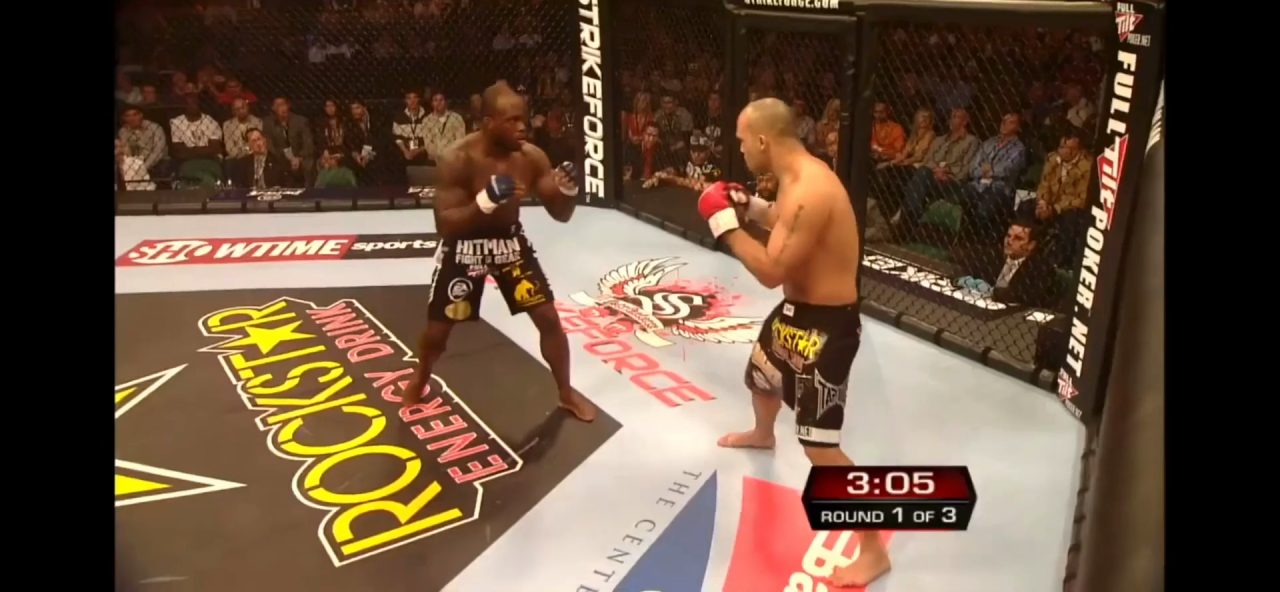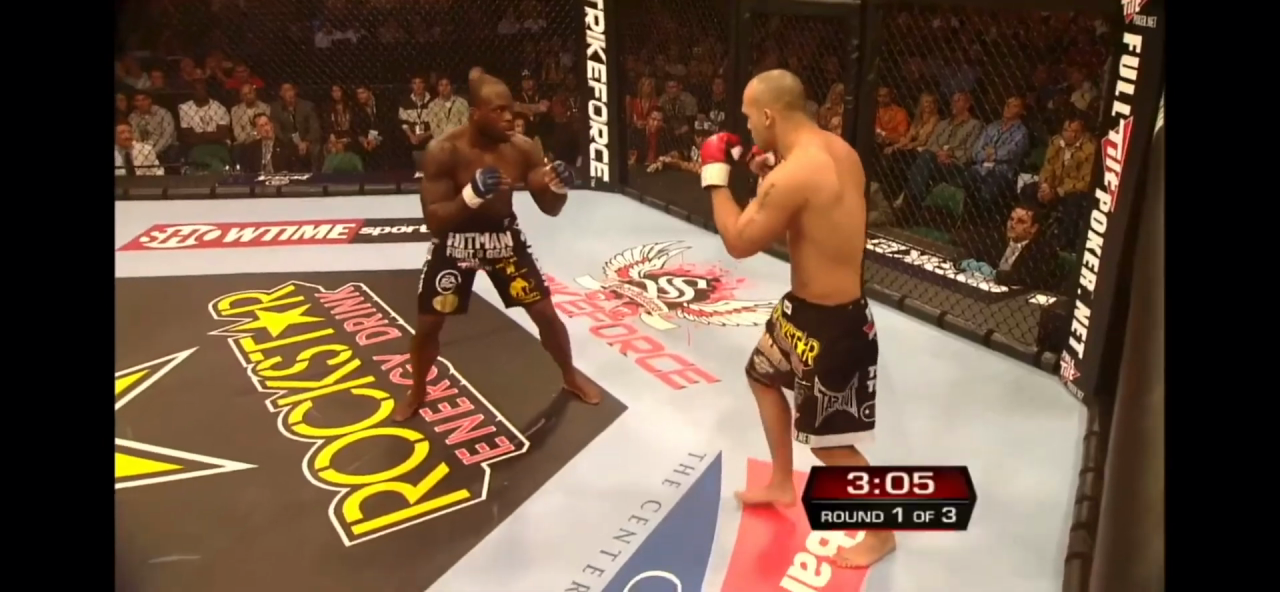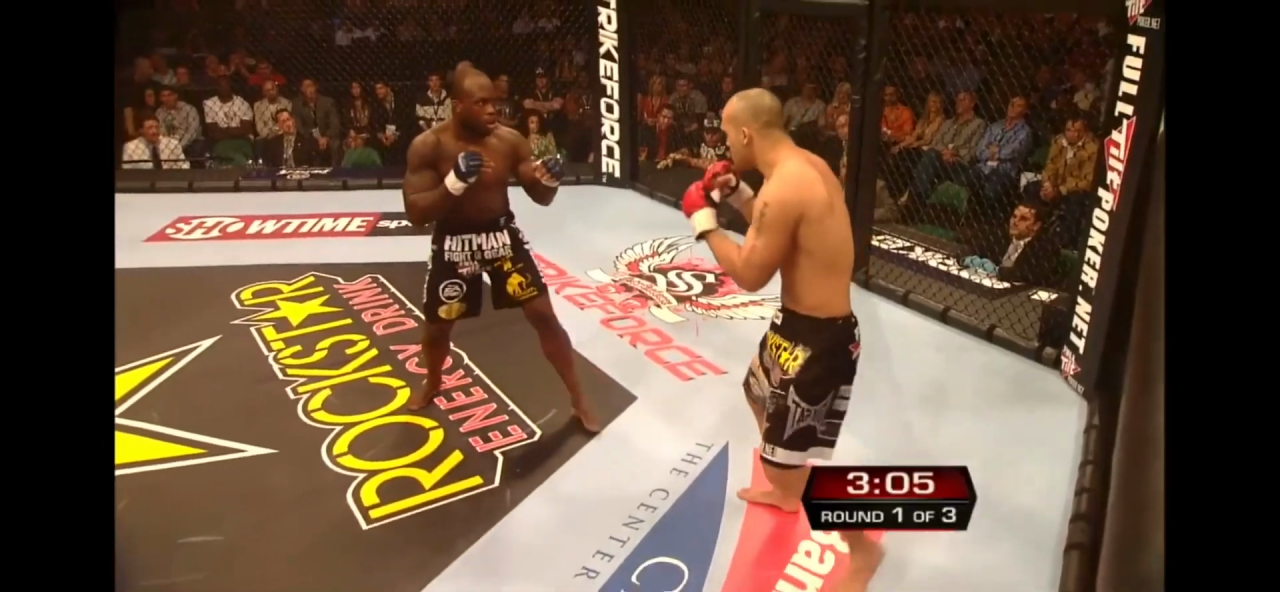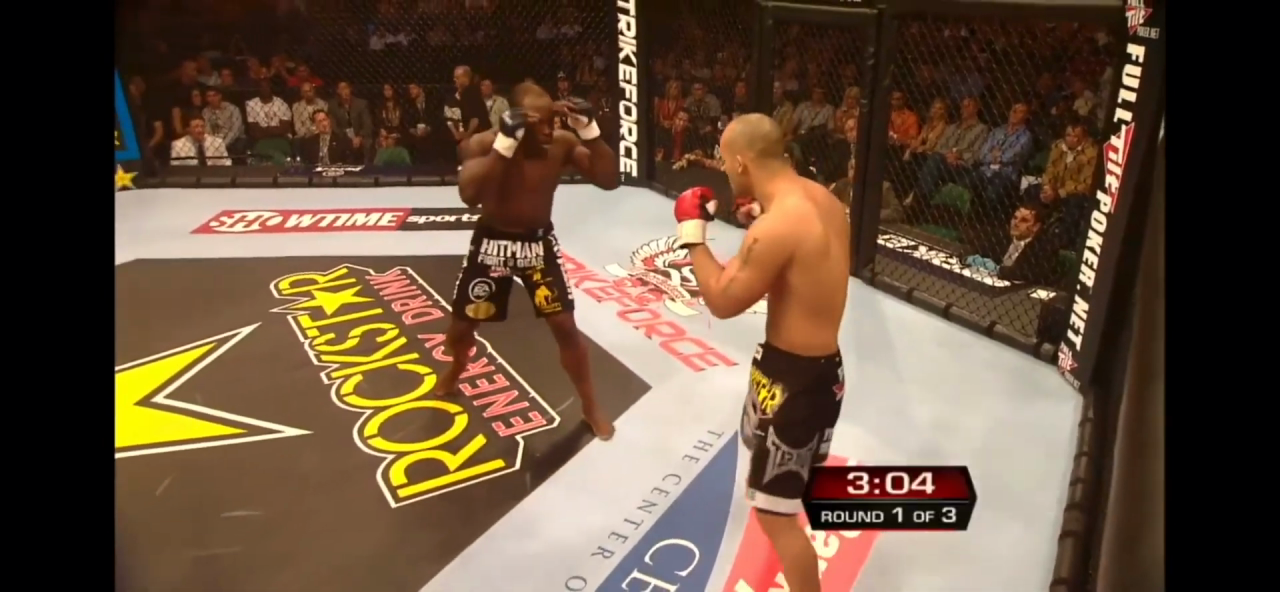
dt=0.3s
person 1, frame 1
left shoulder: (809, 192)
right shoulder: (798, 176)
left elbow: (772, 269)
left wrist: (723, 219)
right wrist: (750, 206)
left hip: (827, 325)
right hip: (797, 309)
left knee: (819, 446)
right knee: (762, 375)
left ankle: (873, 549)
right ankle: (763, 435)
person 1, frame 2
left shoulder: (795, 174)
right shoulder: (836, 148)
left elbow: (739, 243)
left wrist: (714, 175)
left hip: (828, 322)
right hip: (806, 307)
left knee: (829, 442)
right knee: (764, 379)
left ankle: (880, 532)
right ankle: (782, 485)
person 1, frame 3
left shoulder: (783, 188)
right shoulder: (806, 165)
left elbow: (749, 274)
left wrist: (703, 219)
right wrist: (736, 194)
left hip: (818, 336)
right hip: (801, 322)
left knee: (782, 458)
right knee: (760, 395)
left ankle: (862, 547)
right ankle: (782, 492)
person 1, frame 4
left shoulder: (775, 228)
right shoulder: (823, 199)
left elbow: (724, 303)
left wrist: (692, 233)
left hip: (797, 374)
right hip: (818, 360)
left knee: (773, 510)
right knee: (760, 427)
right ankle: (796, 480)
person 2, frame 1
left shoulder: (531, 156)
right shoulder: (457, 158)
left elbow: (561, 213)
right elbow: (446, 225)
left wrist: (568, 188)
right wrist: (488, 198)
left hip: (510, 240)
right hip: (464, 245)
left knee: (548, 318)
right knee: (437, 329)
left ankle: (566, 393)
right ankle: (421, 380)
person 2, frame 2
left shoulder: (522, 148)
right shoulder: (443, 151)
left elbow: (550, 208)
right elbow: (434, 221)
left wrist: (558, 186)
right wrist: (474, 193)
left hip: (503, 234)
right hip: (456, 239)
left knee: (546, 314)
right knee: (429, 323)
left ankle: (570, 375)
right ankle: (417, 393)
person 2, frame 3
left shoulder: (510, 140)
right shoulder: (427, 146)
left elbow: (541, 198)
right elbow: (416, 213)
left wrist: (549, 180)
right wrist: (456, 180)
left hip: (502, 234)
right hip: (453, 241)
left knee: (543, 315)
right knee: (437, 327)
left ankle: (578, 399)
right ankle: (433, 383)
person 2, frame 4
left shoulder: (562, 146)
right shoulder: (484, 143)
left elbow: (609, 180)
right elbow: (469, 194)
left wrist: (589, 128)
right wrist: (506, 139)
left hip: (539, 243)
right hip: (491, 243)
left knee: (565, 328)
right knee: (462, 325)
left ankle: (591, 408)
right ankle: (457, 368)
